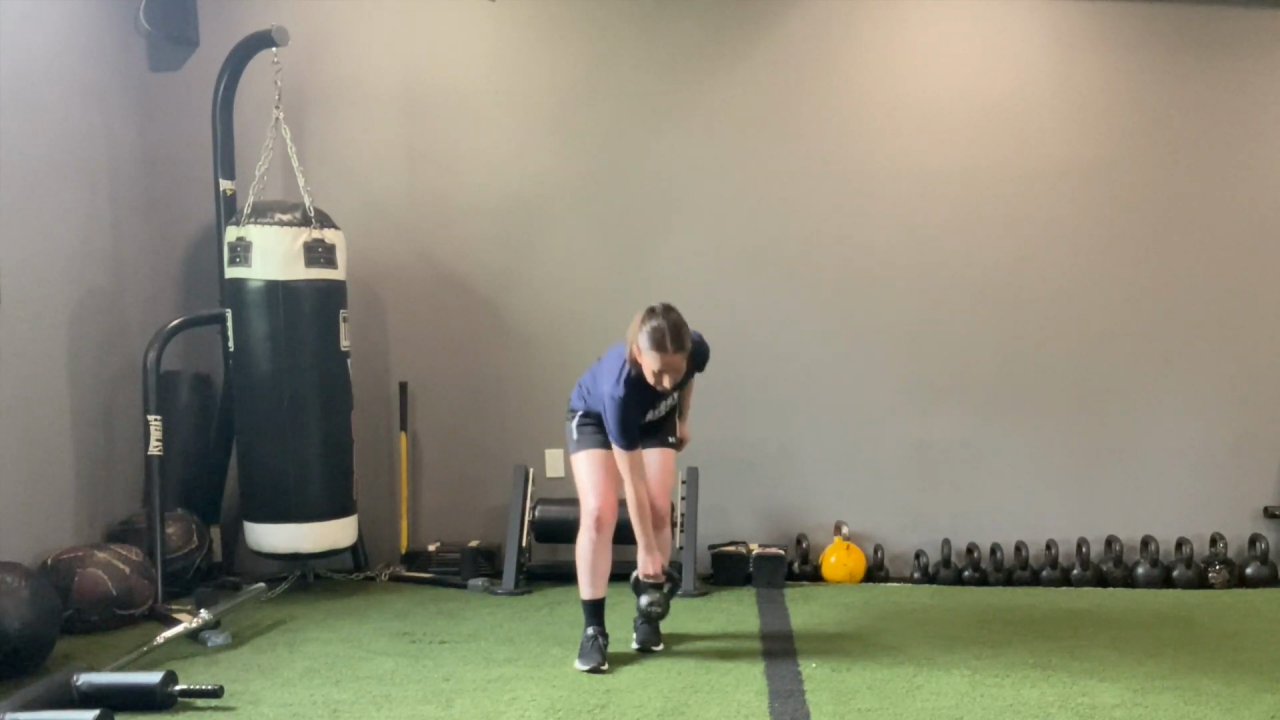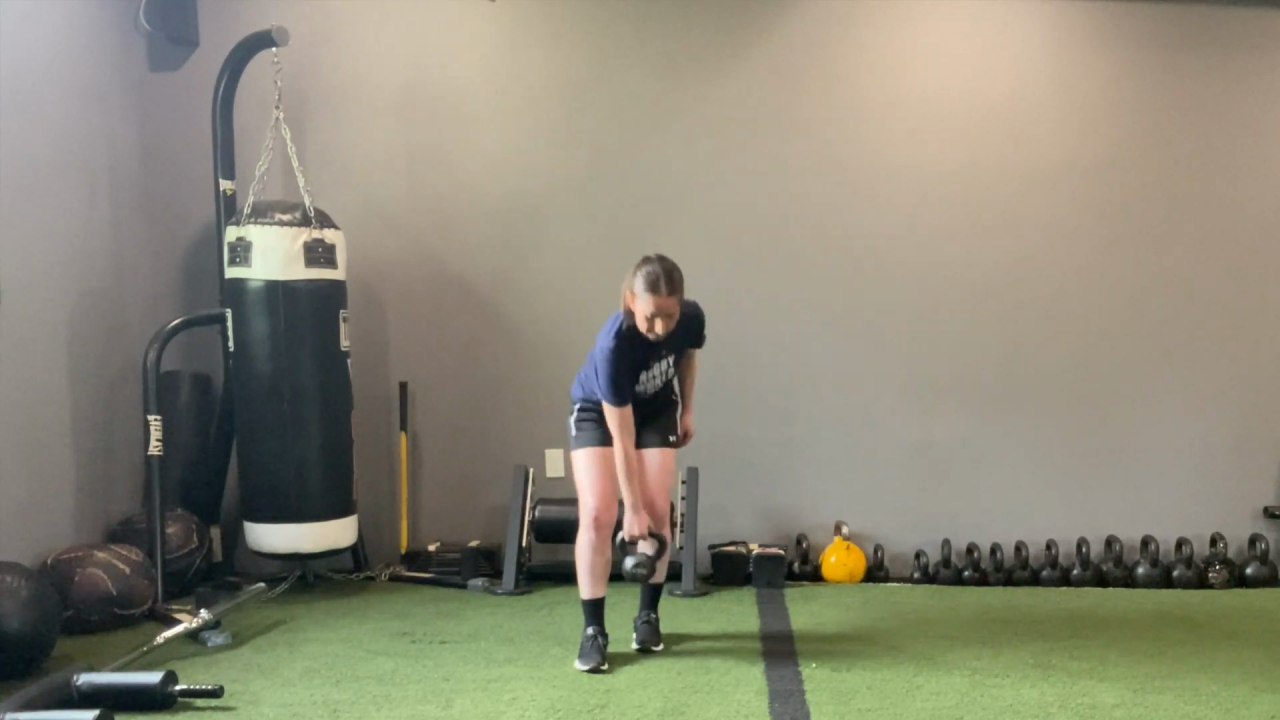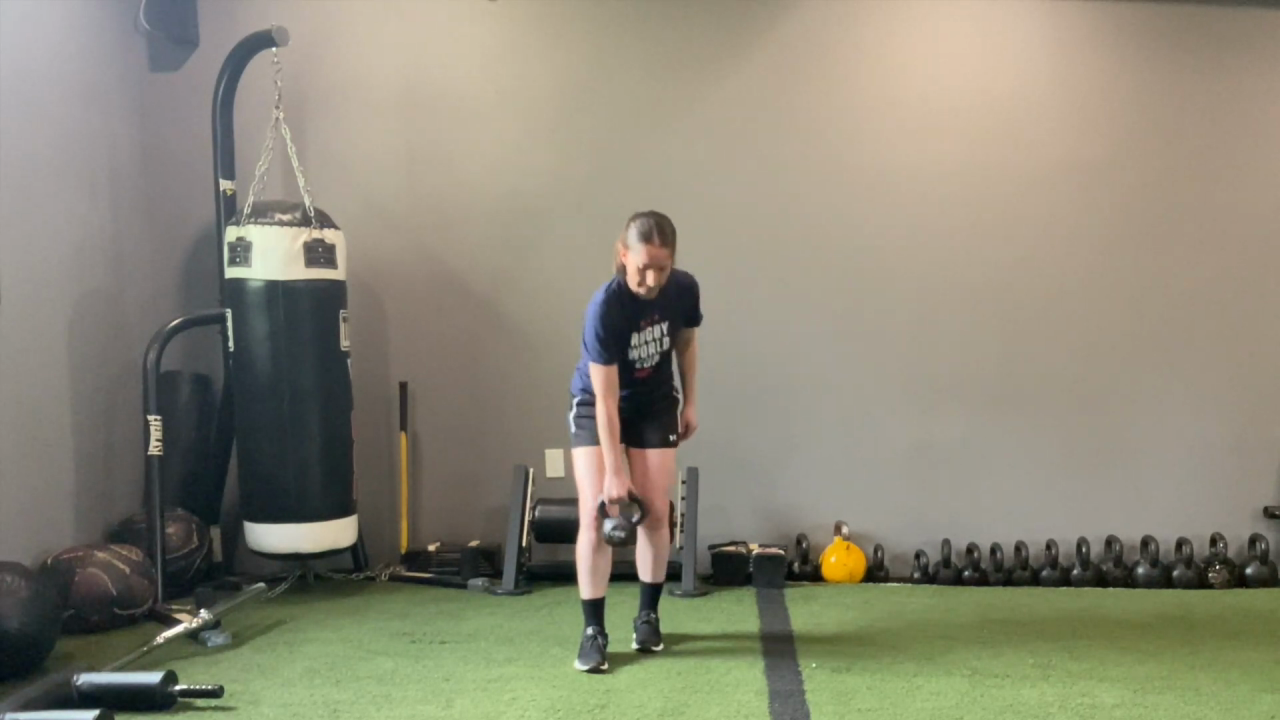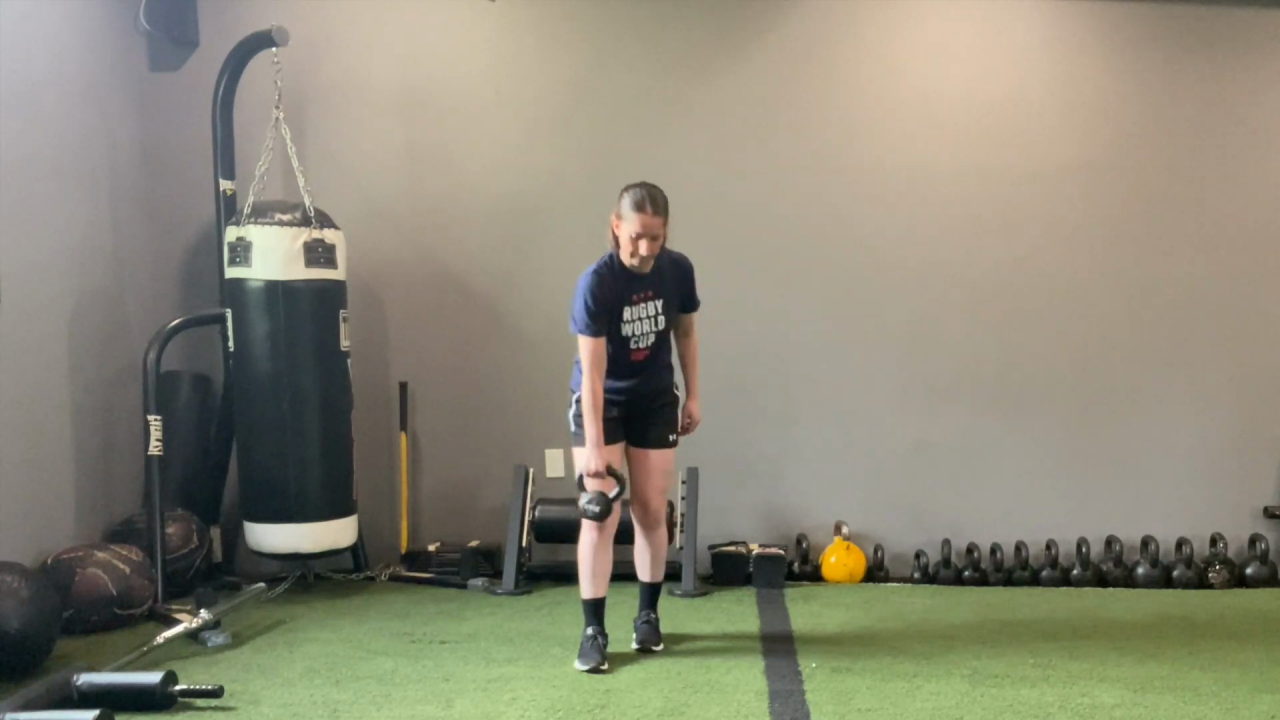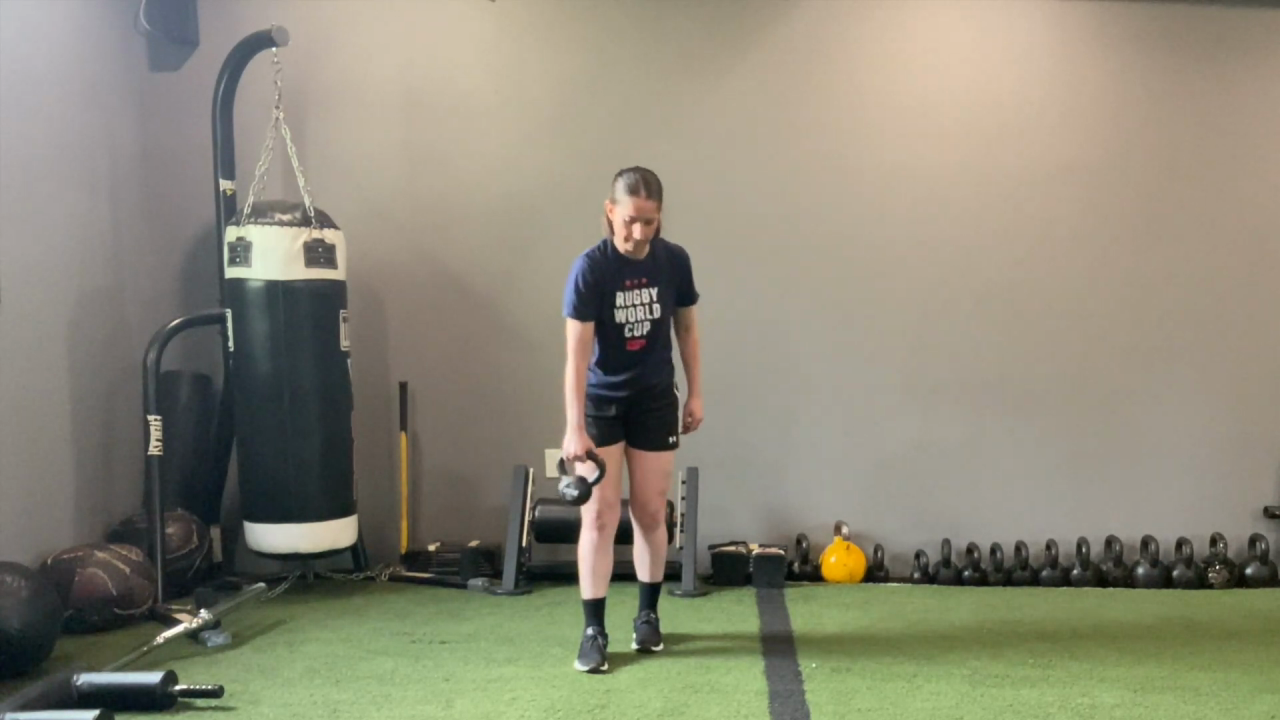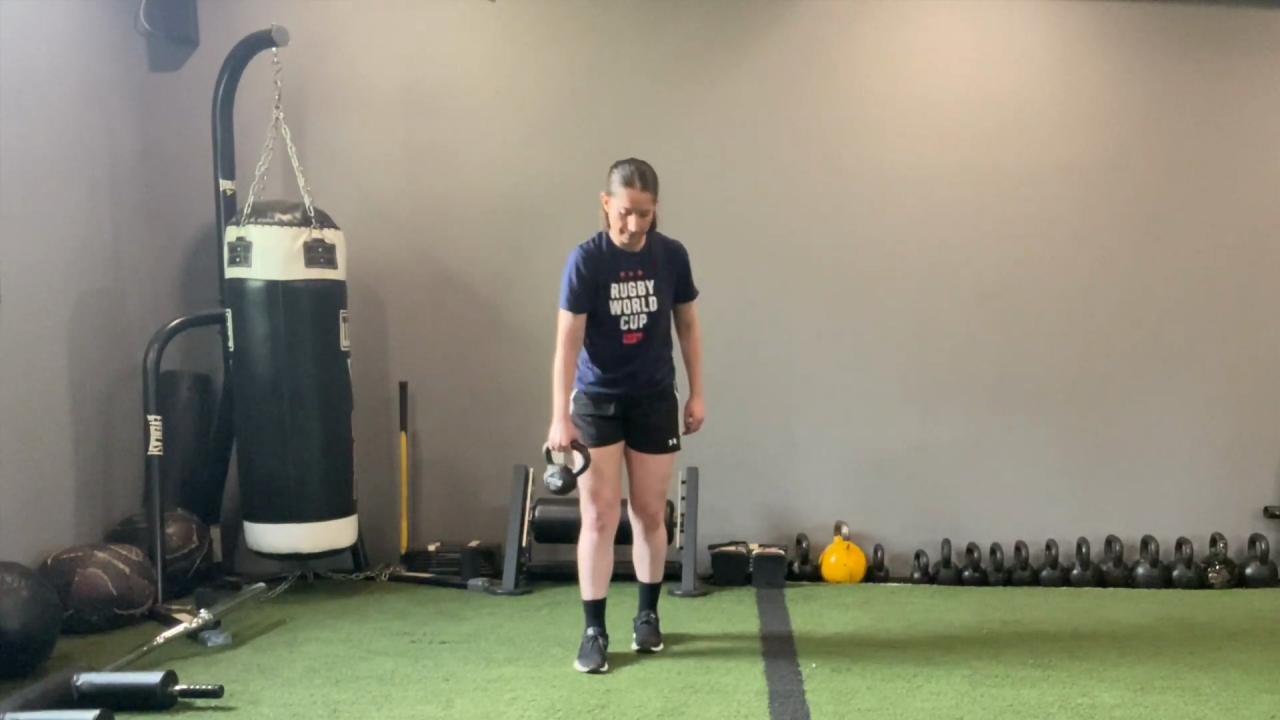
dt=0.2s
person 1, frame 1
left shoulder: (696, 349)
right shoulder: (620, 386)
right elbow: (634, 483)
left wrist: (682, 420)
right wrist: (646, 549)
left hip: (656, 421)
right hip: (593, 417)
left knee: (659, 510)
right knee: (599, 513)
left ankle: (648, 617)
right ankle: (593, 631)
person 1, frame 2
left shoulder: (692, 317)
right shoulder: (614, 344)
right elbow: (623, 443)
left wrist: (686, 410)
right wrist: (633, 509)
left hip: (656, 410)
right hip: (596, 411)
left knee: (657, 511)
right knee: (598, 515)
left ankle: (648, 616)
right ankle: (593, 630)
person 1, frame 3
left shoulder: (684, 288)
right shoulder: (605, 306)
right elbow: (607, 400)
left wrist: (689, 402)
right wrist: (613, 472)
left hip: (656, 404)
right hip: (595, 404)
left knee: (655, 510)
right knee: (598, 513)
left ankle: (648, 615)
right ankle: (593, 630)
person 1, frame 4
left shoulder: (678, 269)
right shoulder: (596, 281)
left elbow: (685, 332)
right elbow: (592, 371)
left wrist: (691, 394)
right wrist: (595, 447)
left hip: (655, 401)
right hip: (600, 400)
left knee: (652, 511)
right knee: (598, 514)
left ankle: (648, 615)
right ankle: (593, 630)
person 1, frame 5
left shoulder: (674, 260)
right shoulder: (590, 267)
left elbow: (686, 327)
right elbow: (577, 353)
left wrist: (694, 393)
right wrist: (575, 429)
left hip: (655, 400)
right hip: (600, 401)
left knee: (651, 513)
right knee: (599, 516)
left ankle: (648, 615)
right ankle: (594, 631)
person 1, frame 6
left shoulder: (672, 256)
right shoulder: (586, 259)
left elbow: (687, 326)
right elbow: (568, 342)
left wrist: (697, 393)
right wrist: (561, 417)
left hip: (655, 399)
right hip: (597, 400)
left knee: (650, 514)
right knee: (599, 517)
left ankle: (647, 616)
right ankle: (594, 631)
